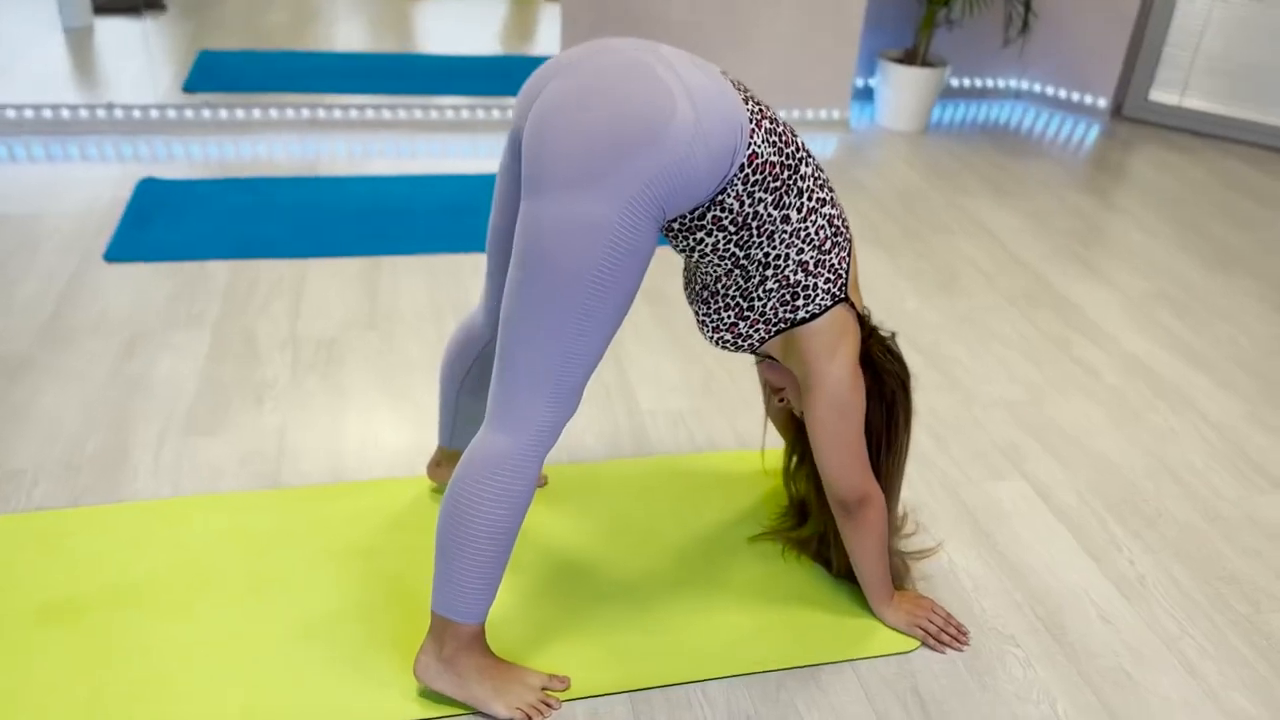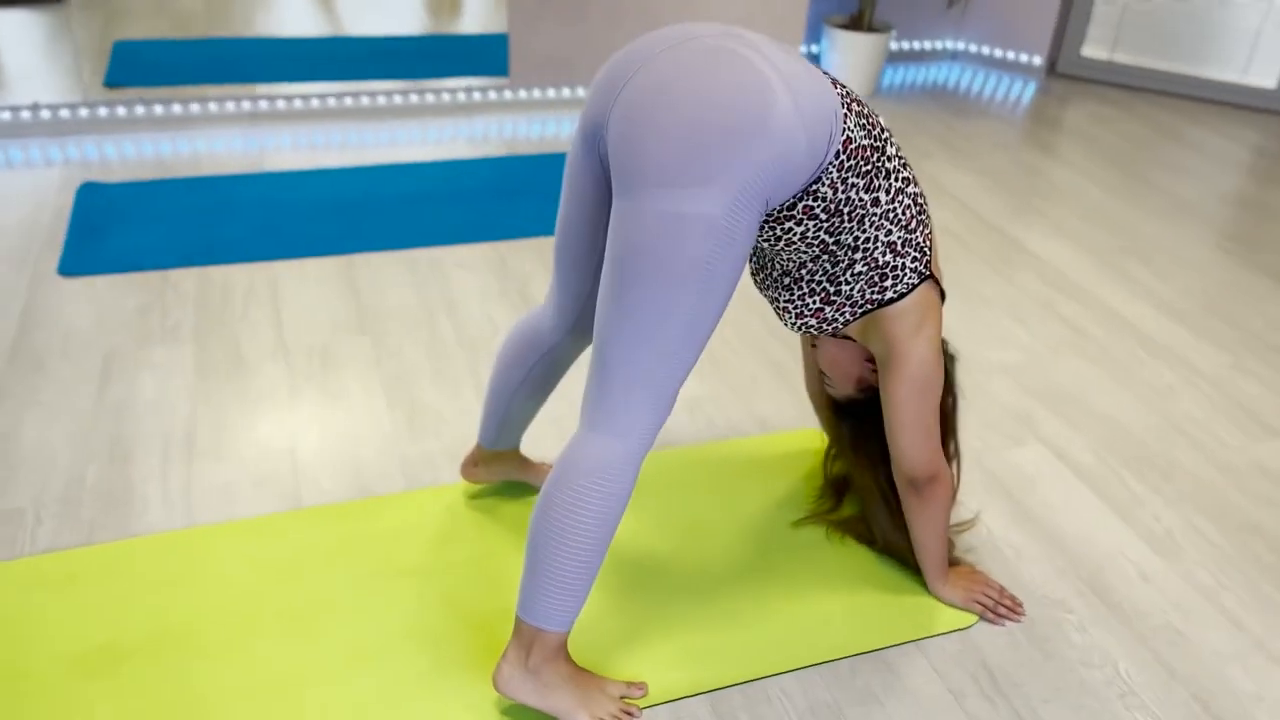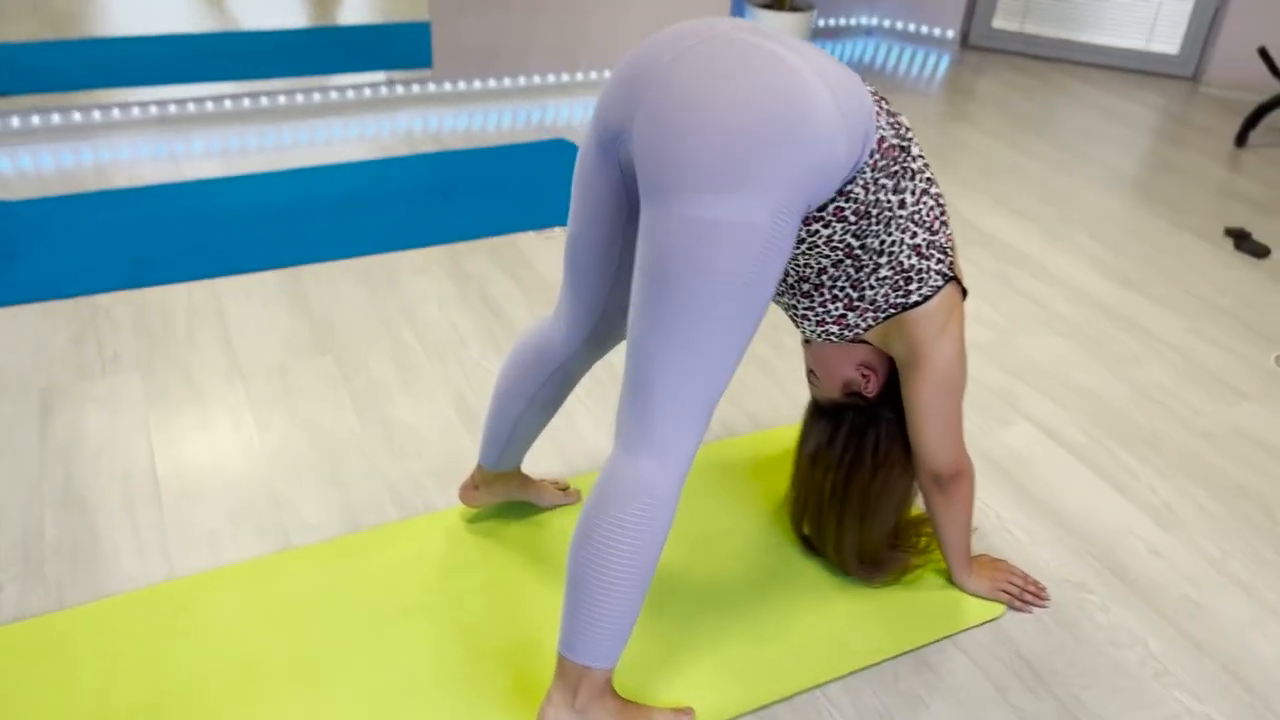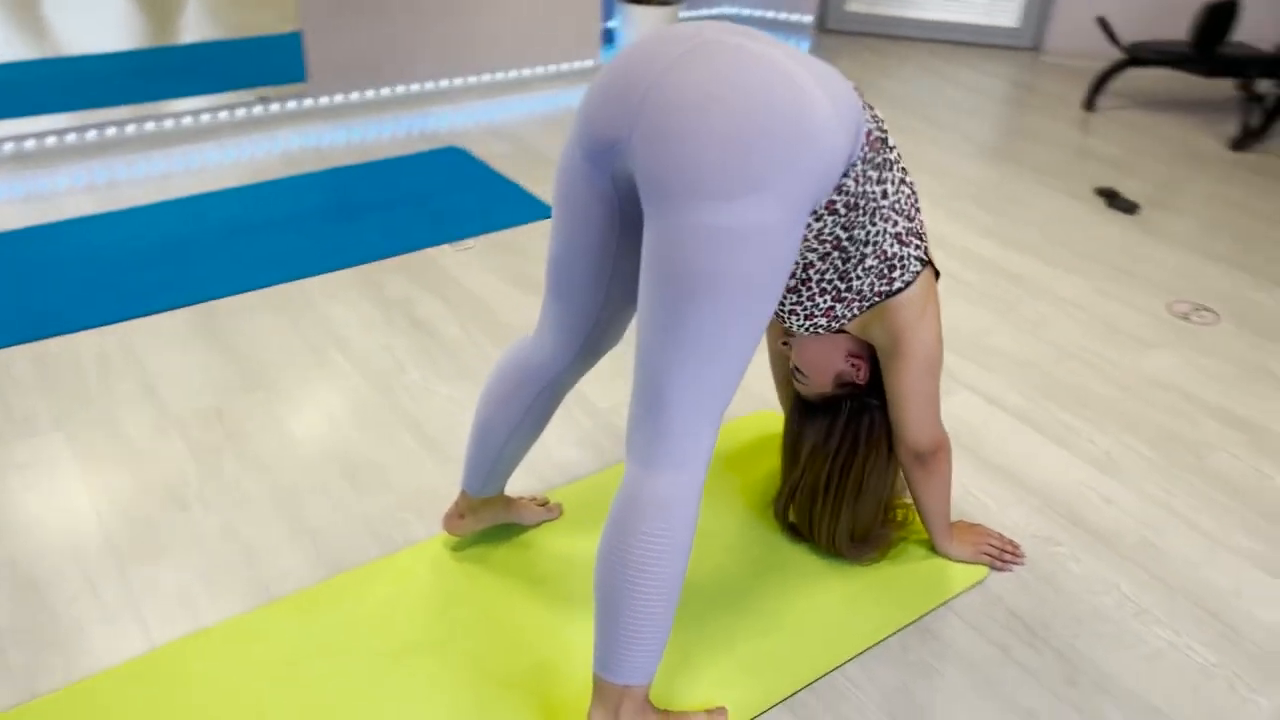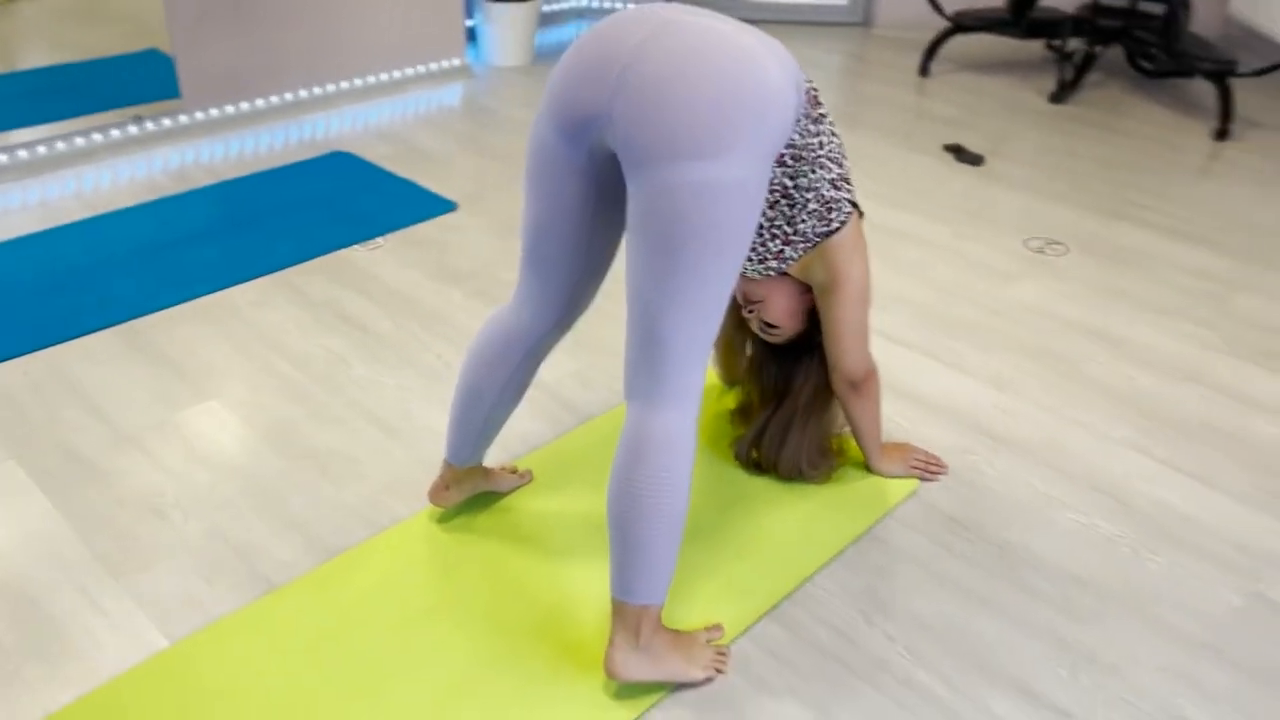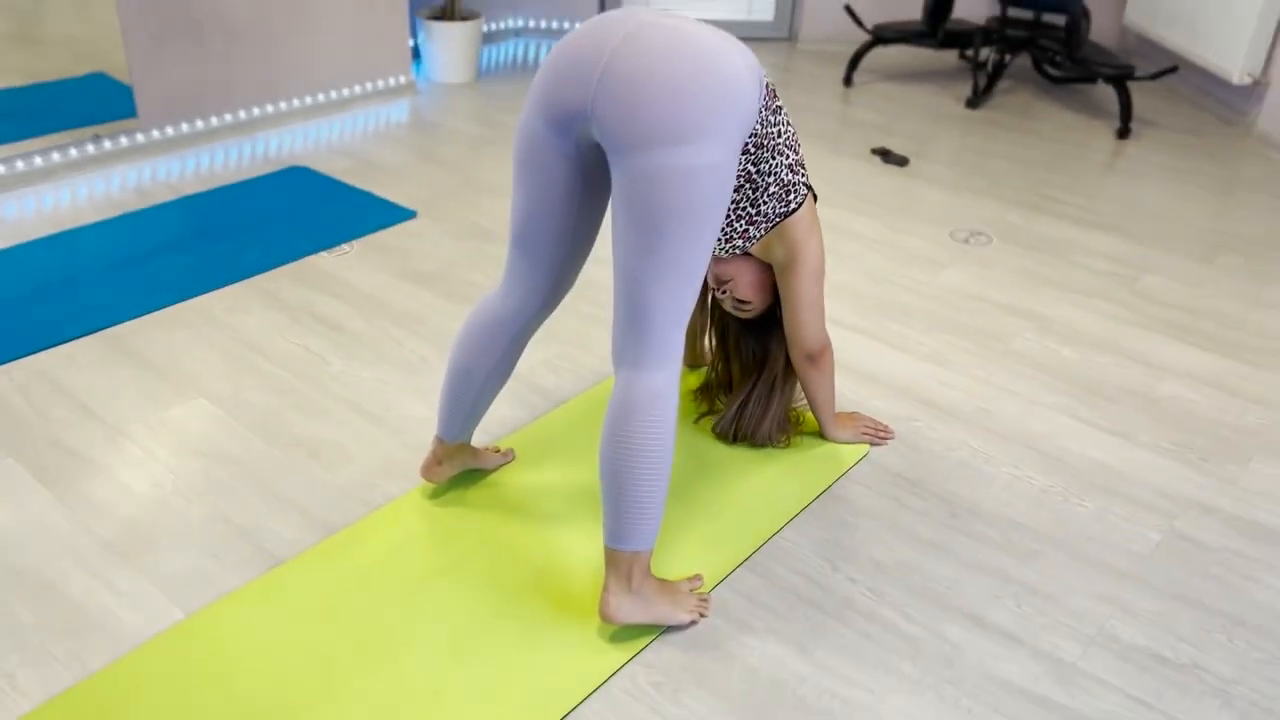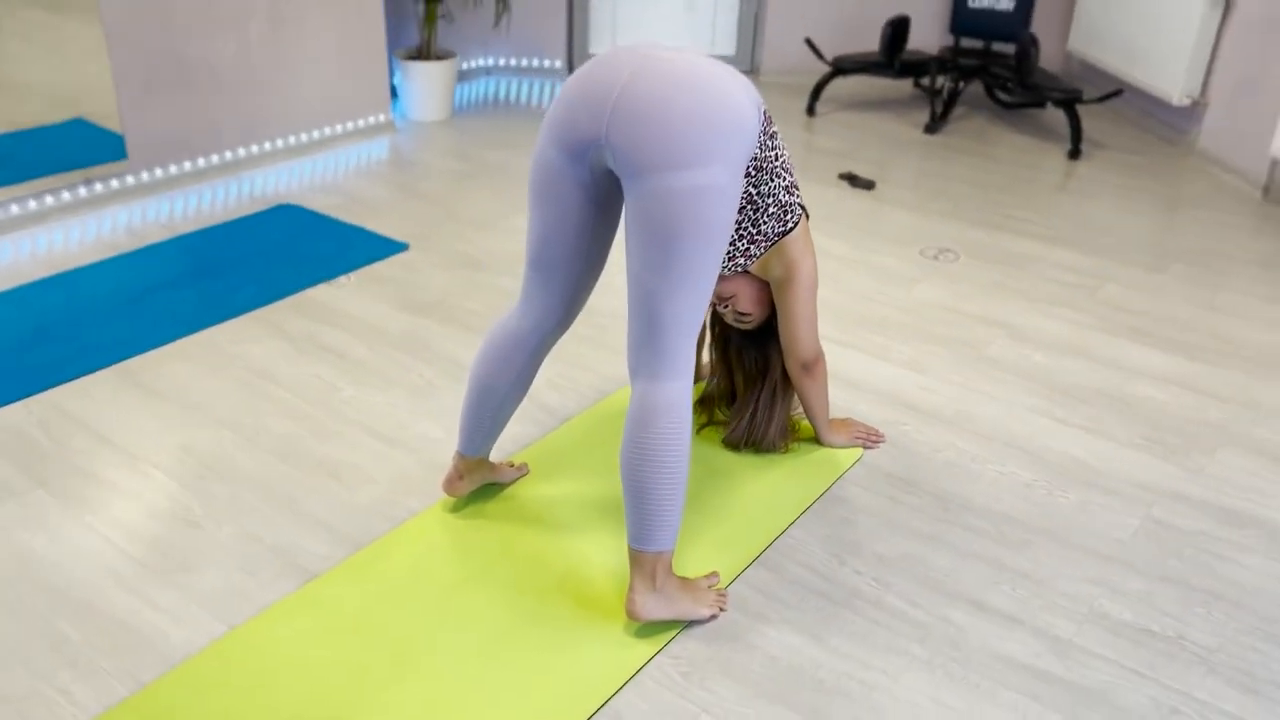
dt=0.5s
person 1, frame 1
left shoulder: (801, 307)
right shoulder: (828, 339)
left elbow: (776, 381)
right elbow: (855, 494)
left wrist: (802, 457)
right wrist: (885, 599)
right hip: (628, 144)
left knee: (505, 319)
right knee: (530, 416)
left ankle: (454, 455)
right ankle: (451, 652)
person 1, frame 2
left shoulder: (857, 284)
right shoulder: (905, 318)
left elbow: (817, 339)
right elbow: (922, 472)
left wrist: (846, 445)
right wrist: (941, 576)
right hip: (717, 137)
left knee: (571, 316)
right knee: (623, 422)
left ankle: (492, 454)
right ankle: (534, 661)
person 1, frame 3
right shoulder: (924, 317)
left elbow: (815, 327)
right elbow: (944, 468)
right hip: (745, 138)
left knee: (580, 328)
right knee: (659, 443)
left ankle: (491, 477)
person 1, frame 4
right shoulder: (900, 304)
left elbow: (777, 326)
right elbow: (923, 445)
left wrist: (811, 454)
right wrist: (944, 534)
right hip: (742, 142)
left knee: (562, 343)
right knee: (671, 454)
left ankle: (475, 502)
person 1, frame 5
right shoulder: (832, 248)
left elbow: (718, 296)
right elbow: (853, 374)
left wrist: (734, 372)
right wrist: (876, 453)
right hip: (703, 103)
left knee: (537, 310)
right knee: (664, 395)
left ankle: (457, 474)
right ankle: (635, 643)
person 1, frame 6
left shoulder: (720, 236)
right shoulder: (788, 230)
left elbow: (685, 296)
right elbow: (811, 349)
left wrist: (695, 357)
right wrist: (830, 421)
right hip: (684, 95)
left knee: (523, 294)
right knee: (647, 360)
left ankle: (447, 450)
right ankle: (628, 588)
person 1, frame 7
right shoulder: (784, 249)
left elbow: (683, 315)
right elbow: (804, 358)
left wrist: (690, 370)
right wrist: (826, 428)
left hip: (595, 86)
right hip: (691, 121)
left knee: (538, 313)
right knee: (660, 371)
right ankle: (650, 587)
